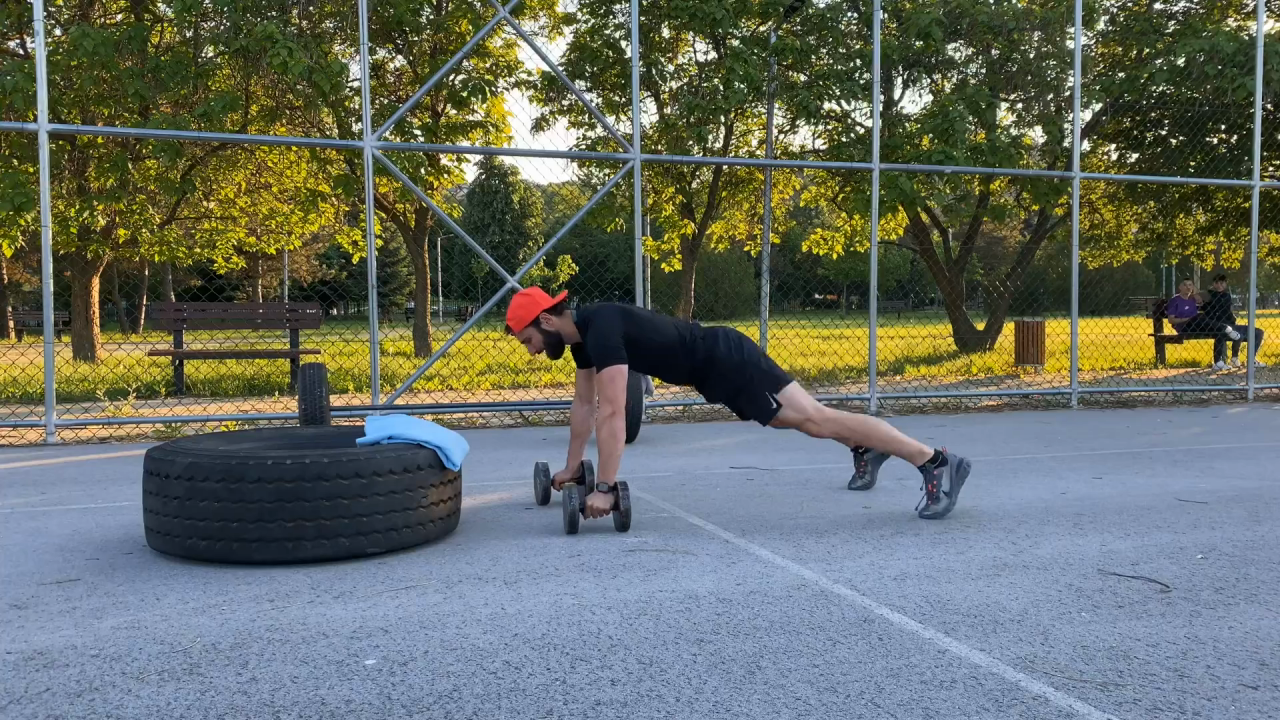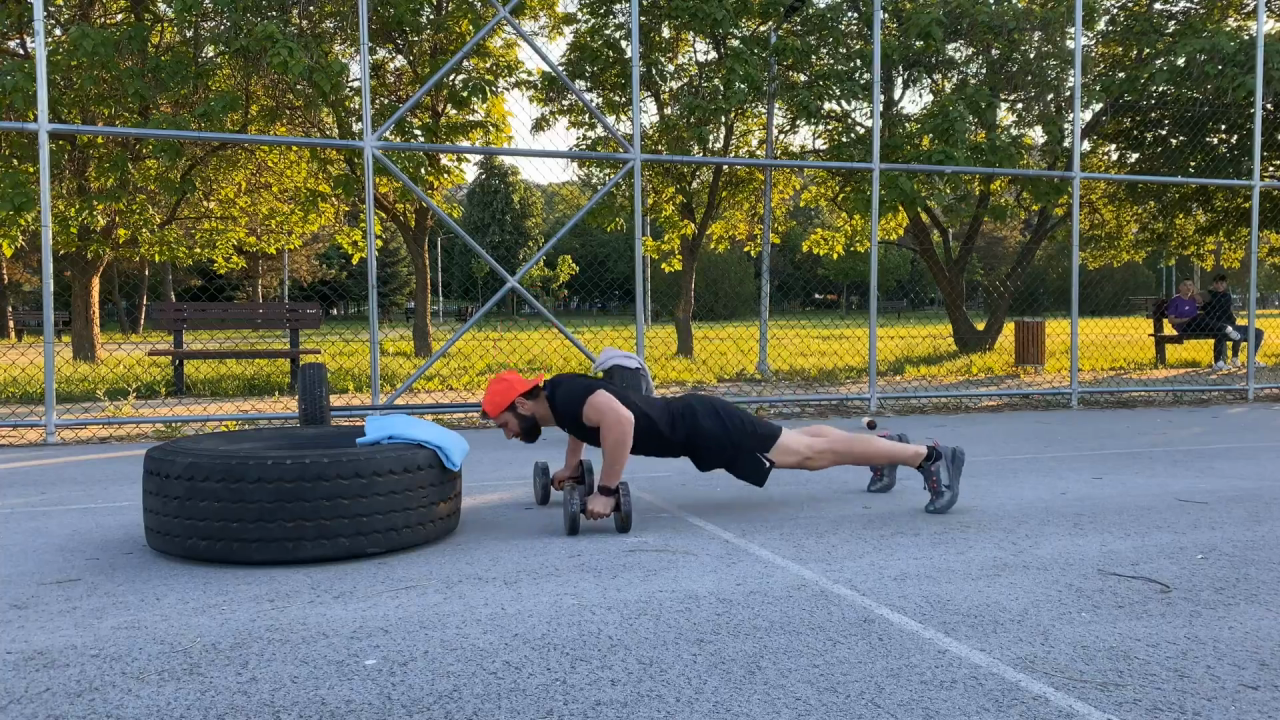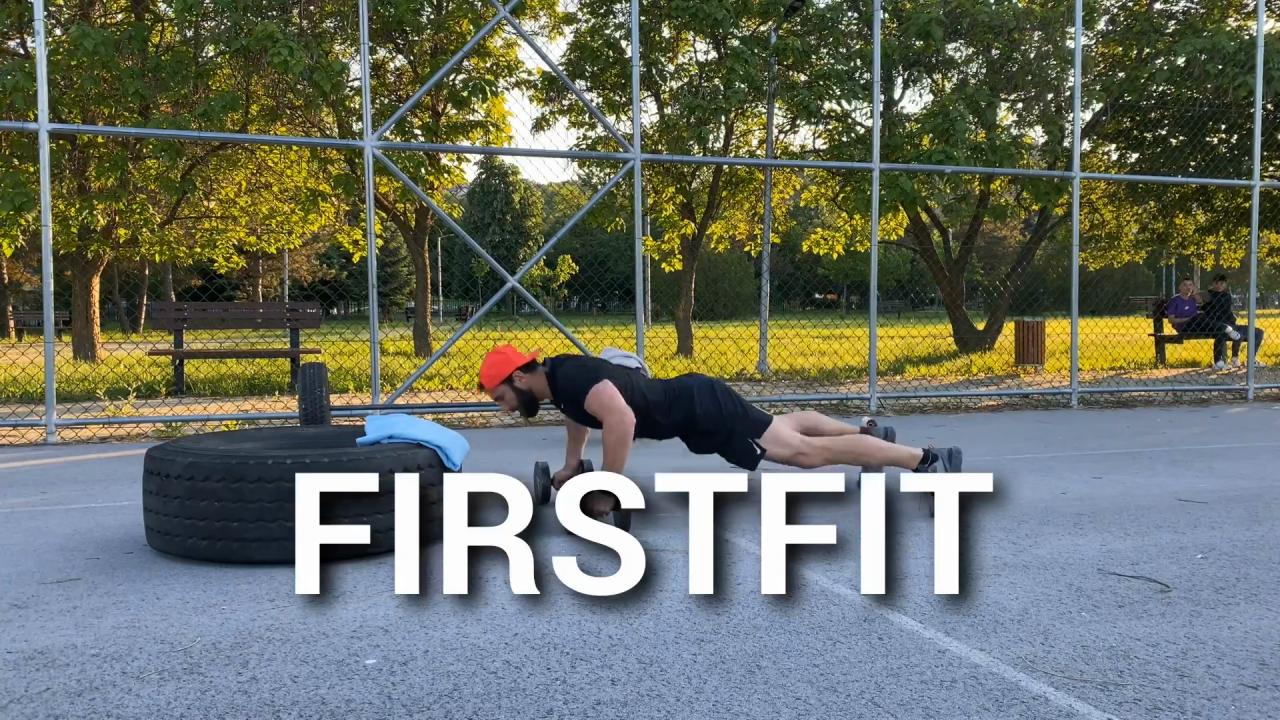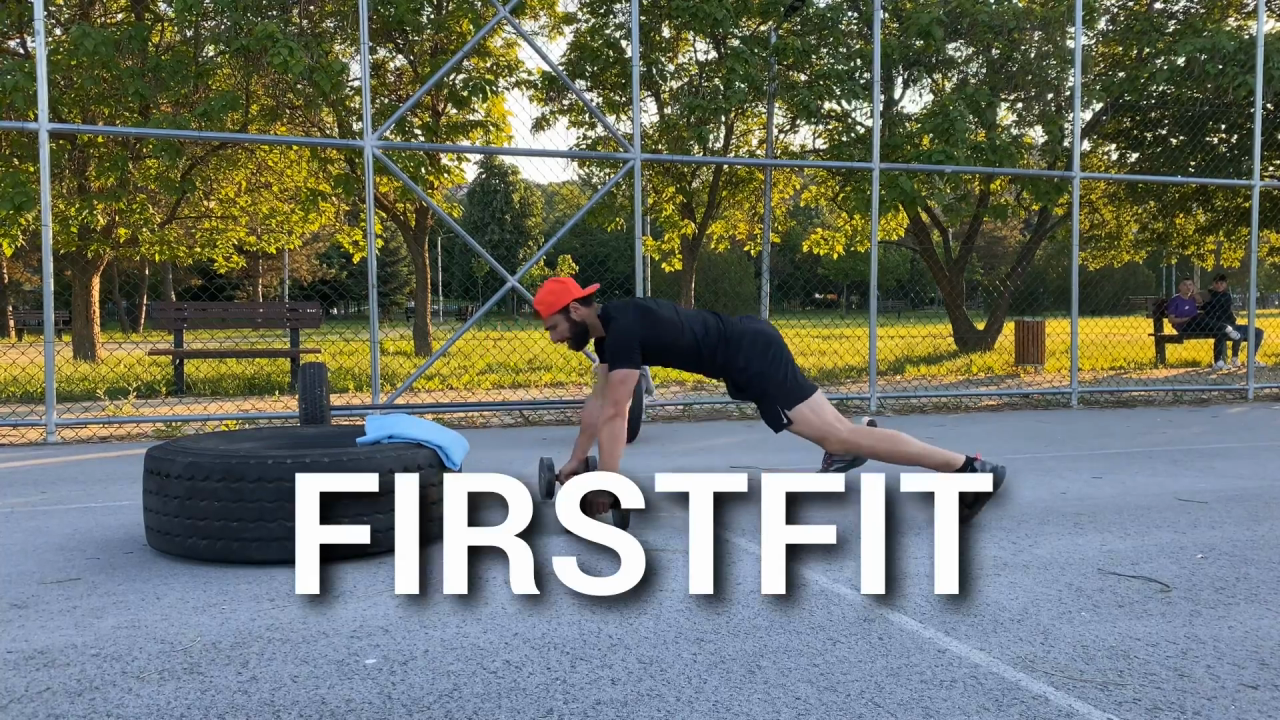
dt=0.5s
person 1, frame 1
left shoulder: (600, 328)
right shoulder: (582, 334)
left elbow: (612, 413)
right elbow: (584, 402)
left wrist: (604, 489)
right wrist: (571, 467)
left hip: (724, 358)
right hip: (714, 365)
left knee: (816, 418)
right knee: (784, 417)
left ankle: (938, 463)
right ankle: (866, 453)
person 1, frame 2
left shoulder: (565, 397)
right shoulder: (559, 393)
left elbow: (620, 423)
left wrist: (605, 491)
right wrist: (570, 465)
left hip: (703, 431)
right hip: (693, 417)
left knee: (811, 452)
right knee: (799, 438)
left ankle: (931, 457)
right ankle: (883, 444)
person 1, frame 3
left shoulder: (570, 375)
right shoulder: (557, 376)
left elbow: (624, 422)
right elbow: (577, 416)
left wrist: (609, 490)
right wrist: (570, 466)
left hip: (703, 409)
right hip: (693, 402)
left knee: (808, 453)
right knee: (791, 424)
left ankle: (930, 459)
right ankle: (871, 433)
person 1, frame 4
left shoulder: (622, 330)
right shoulder: (611, 326)
left elbow: (615, 414)
right elbow: (598, 400)
left wrist: (607, 490)
right wrist: (575, 462)
left hip: (751, 355)
right hip: (746, 339)
left knee: (839, 433)
left ankle: (970, 469)
right ankle: (843, 452)
